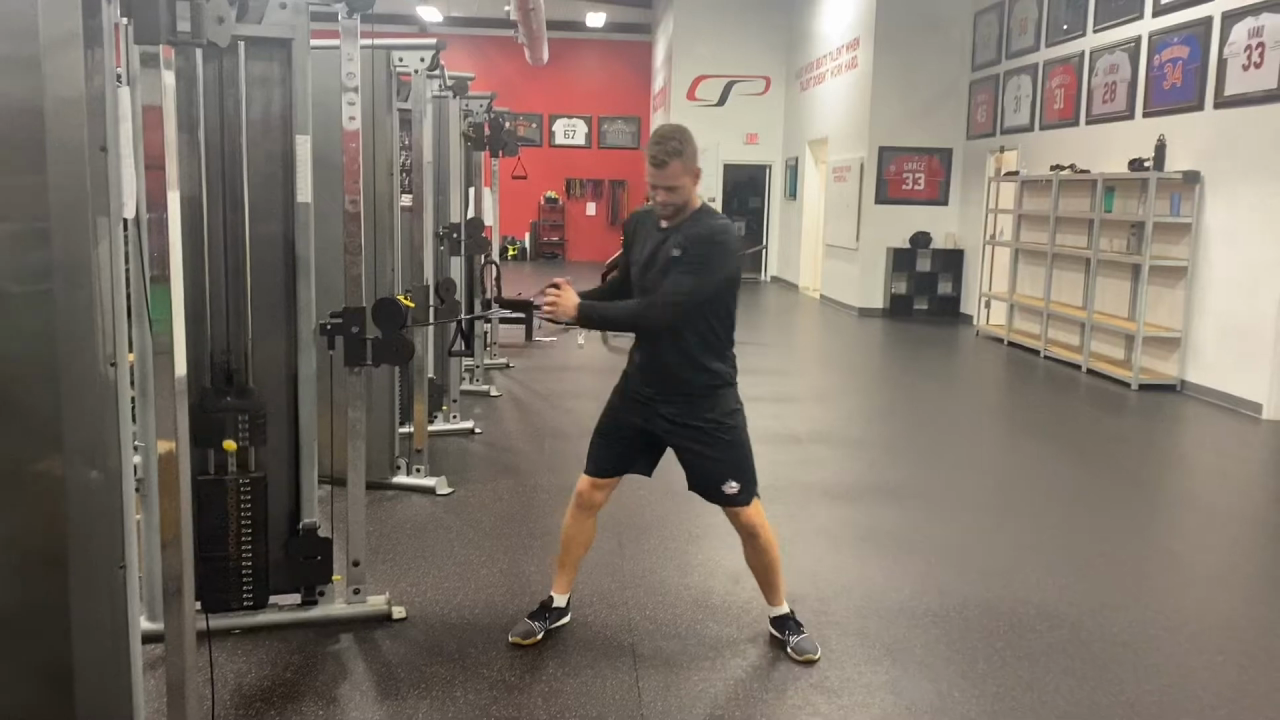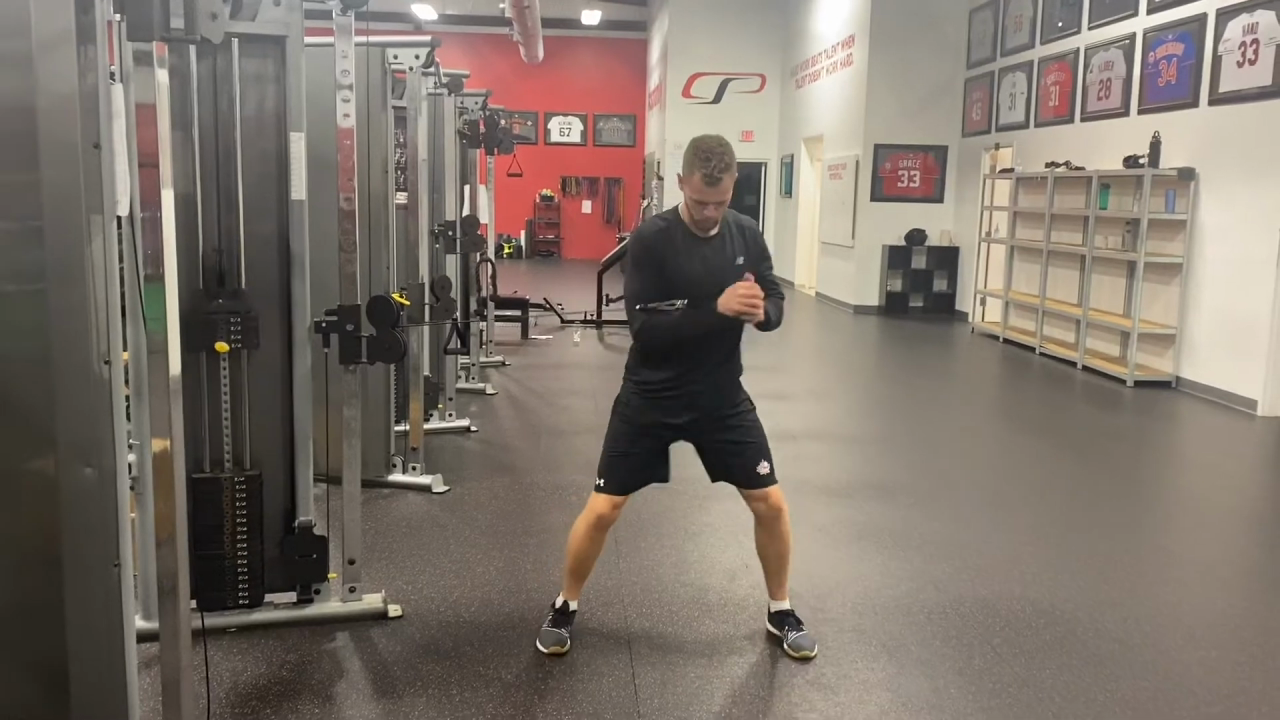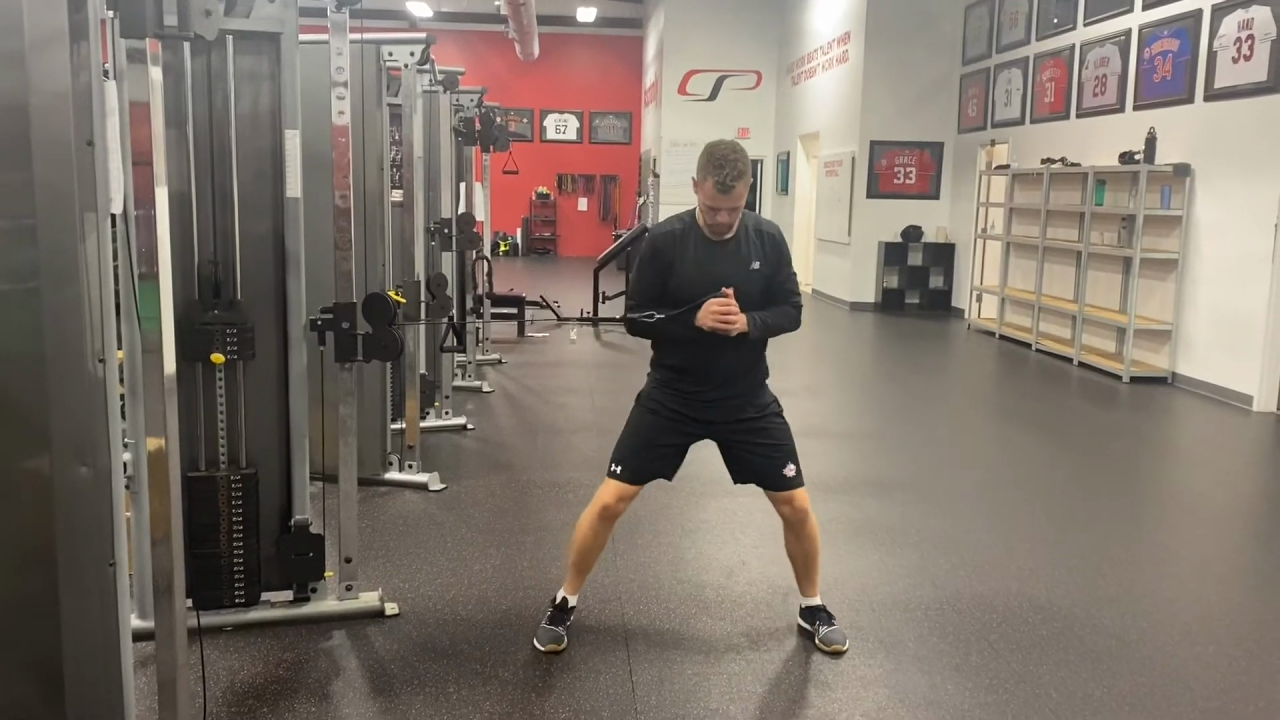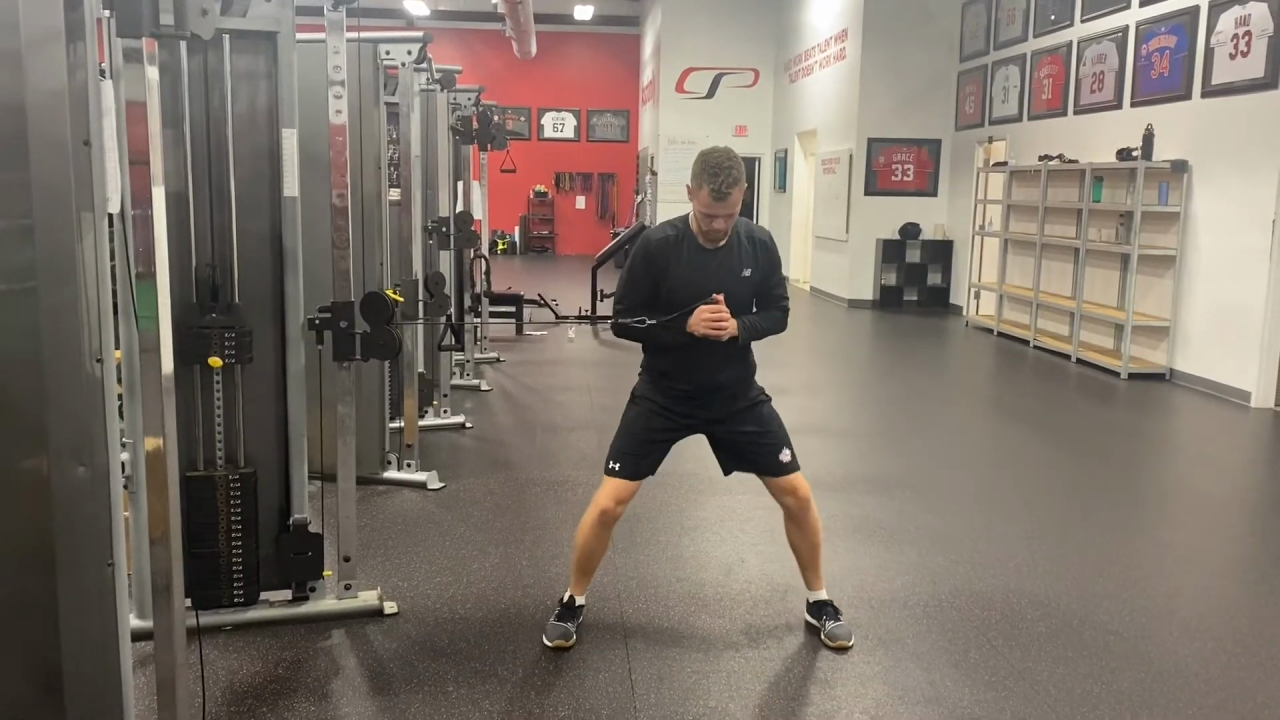
dt=0.4s
person 1, frame 1
left shoulder: (716, 236)
right shoulder: (640, 222)
left elbow: (661, 310)
right elbow: (622, 285)
left wrist: (582, 310)
right wrist: (574, 296)
left hip: (705, 400)
right hip: (641, 388)
left knee: (747, 515)
right knee: (588, 494)
left ankle: (781, 617)
right ankle: (556, 603)
person 1, frame 2
left shoulder: (746, 234)
right shoulder: (651, 237)
left elbow: (775, 308)
right elbow: (645, 329)
left wrist: (759, 309)
right wrist: (717, 309)
left hip: (722, 396)
right hip: (650, 397)
left knee: (771, 503)
right knee: (603, 510)
left ankle: (780, 612)
right ankle: (564, 609)
person 1, frame 3
left shoulder: (768, 239)
right shoulder: (664, 240)
left elbow: (791, 311)
right elbow: (635, 319)
left wrist: (748, 323)
right wrist: (695, 319)
left hip: (746, 400)
right hip: (670, 397)
left knee: (796, 506)
right knee: (609, 502)
left ankle: (812, 607)
right ankle: (564, 603)
person 1, frame 4
left shoulder: (759, 244)
right shoulder: (656, 245)
left elbow: (777, 314)
right elbow: (623, 322)
left wrist: (738, 326)
right wrist: (686, 325)
left hip: (737, 396)
right hip: (662, 396)
left knee: (797, 495)
right knee: (608, 504)
left ankle: (819, 602)
right ankle: (572, 602)
